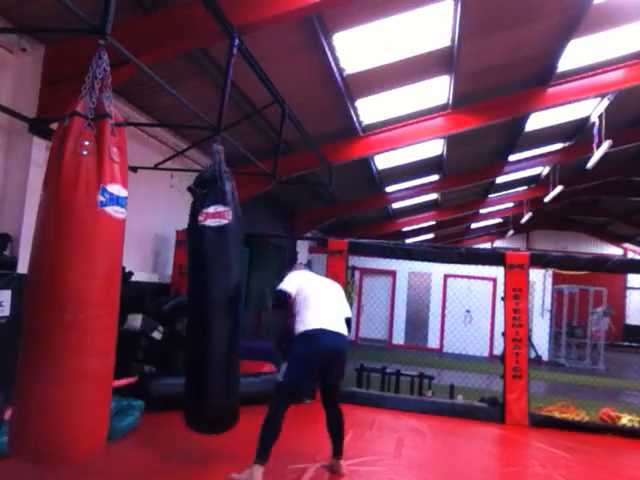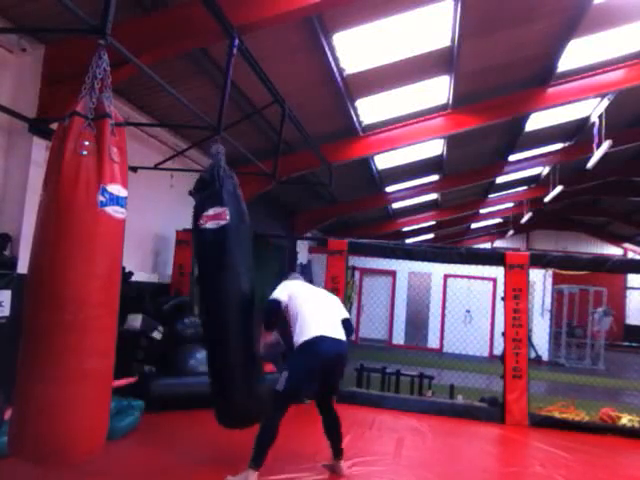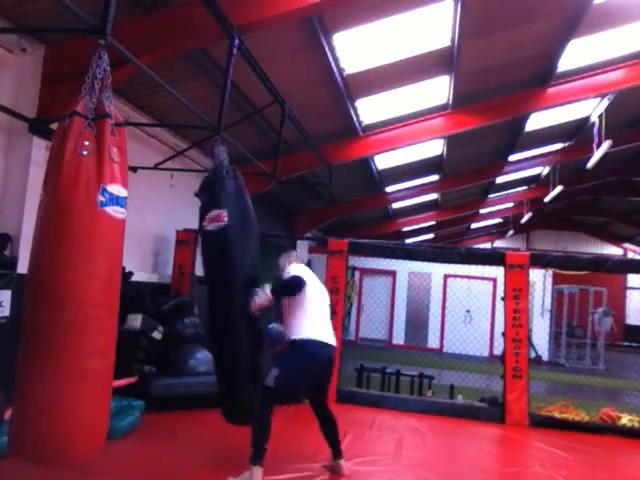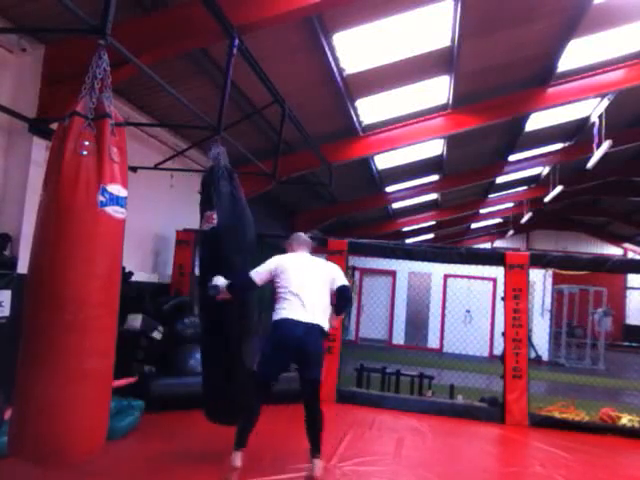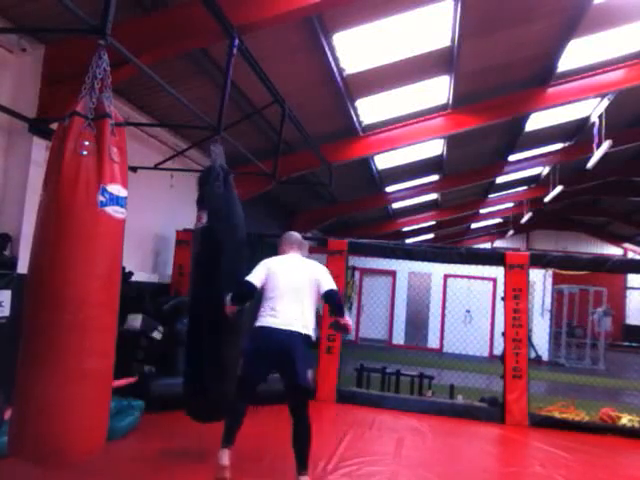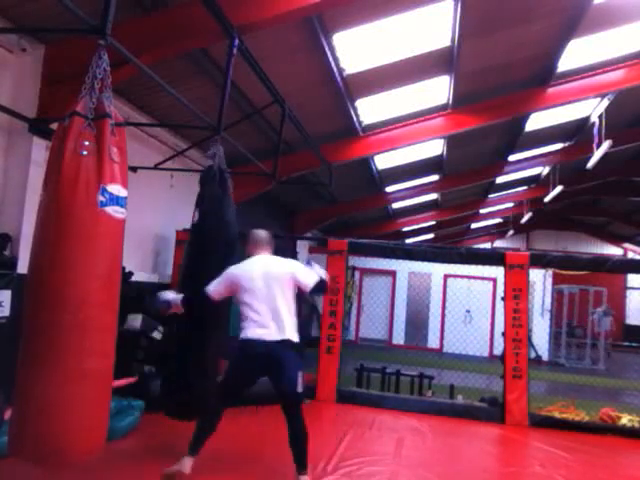
dt=0.2s
person 1, frame 1
left shoulder: (296, 276)
right shoulder: (335, 285)
left elbow: (280, 298)
right elbow: (348, 322)
left wrist: (291, 306)
left hip: (312, 339)
right hip: (339, 341)
left knee: (279, 403)
right knee: (331, 402)
right ankle: (337, 461)
person 1, frame 2
left shoulder: (288, 286)
right shoulder: (329, 296)
left elbow: (272, 307)
right elbow: (349, 328)
left wrist: (268, 333)
left hip: (314, 348)
right hip: (339, 349)
left knee: (277, 408)
right knee: (325, 405)
right ankle: (338, 461)
person 1, frame 3
left shoulder: (294, 272)
right shoulder: (319, 287)
left elbow: (295, 283)
left wrist: (265, 296)
left hip: (304, 348)
right hip: (326, 350)
left knee: (265, 402)
right knee: (319, 405)
right ankle: (338, 461)
person 1, frame 4
left shoulder: (280, 261)
right shoulder: (330, 267)
left elbow: (246, 282)
right elbow: (345, 295)
left wrist: (223, 287)
right wrist: (334, 314)
left hip: (283, 328)
right hip: (313, 335)
left knee: (258, 392)
right knee: (311, 401)
left ankle: (237, 455)
person 1, frame 5
left shoulder: (269, 264)
right shoulder: (317, 269)
left elbow: (246, 290)
right elbow: (333, 300)
left wrist: (230, 303)
right wrist: (342, 318)
left hip: (265, 335)
right hip: (299, 340)
left knee: (243, 395)
right knee: (299, 410)
left ankle: (225, 454)
person 1, frame 6
left shoulder: (236, 271)
right shoulder: (288, 266)
left elbow: (207, 298)
right elbow: (319, 287)
left wrist: (177, 301)
right wrist: (319, 274)
left hip: (250, 346)
right hip: (284, 348)
left knee: (220, 402)
right knee: (294, 413)
